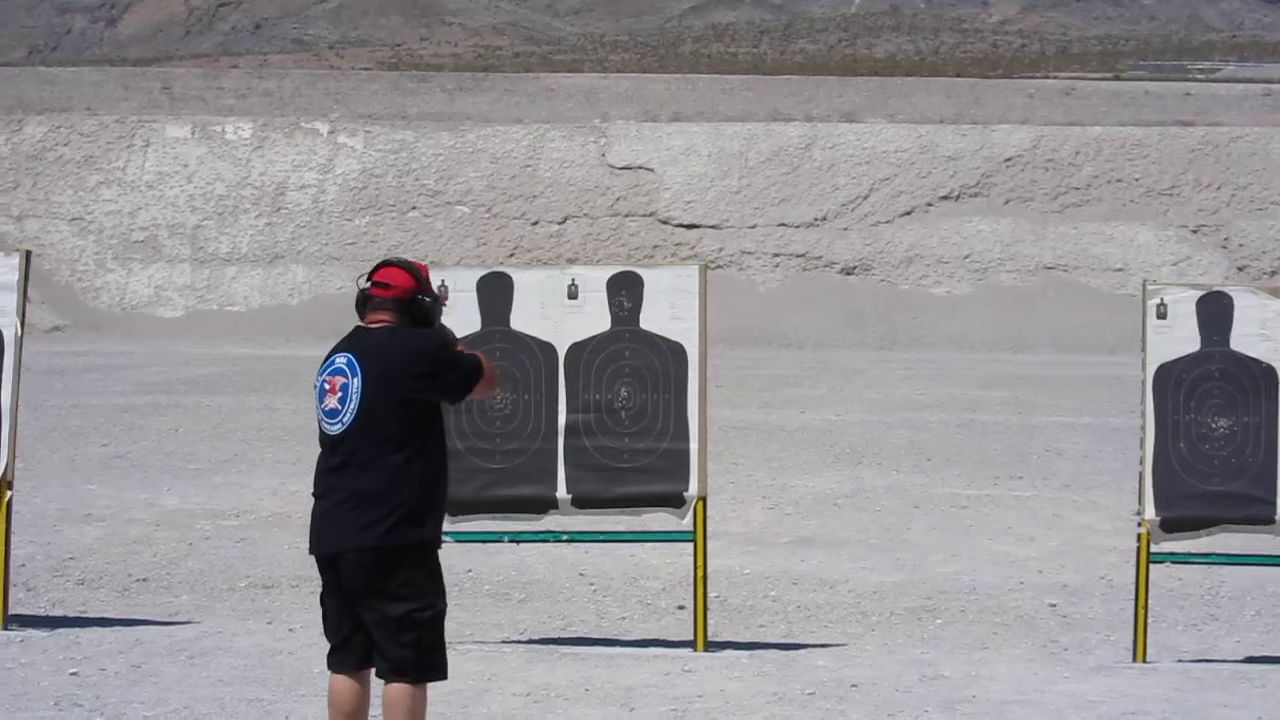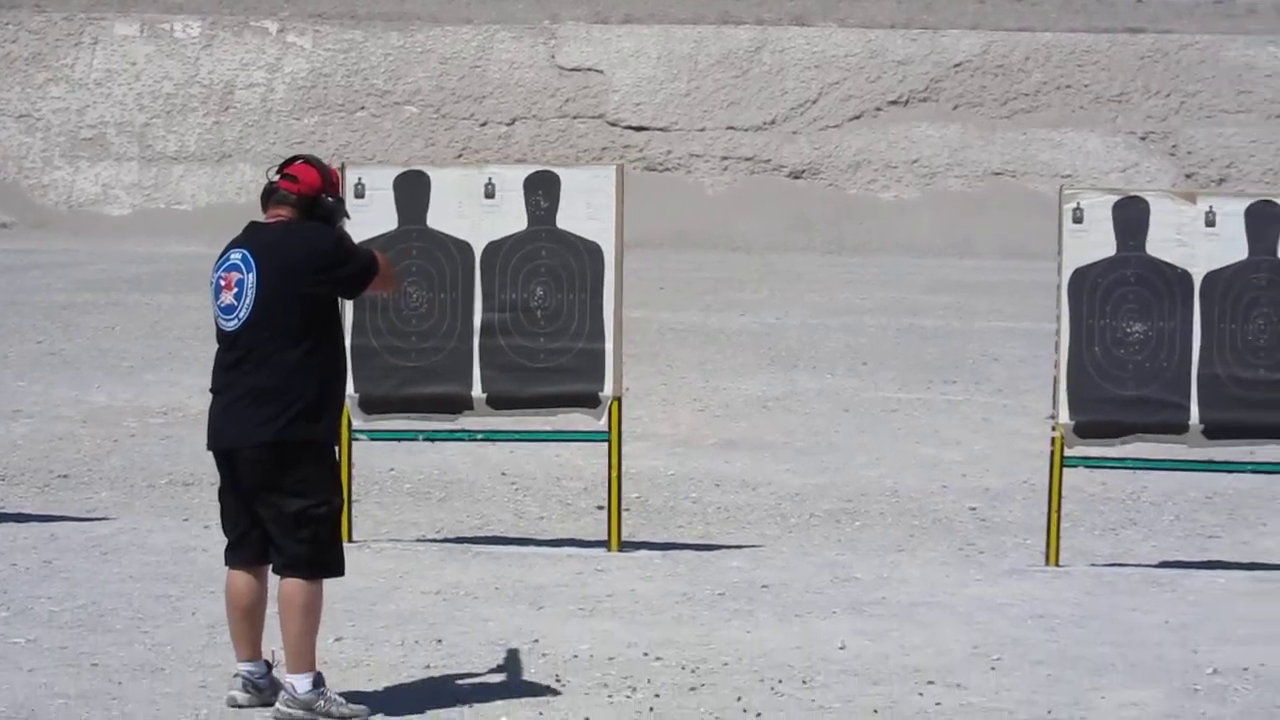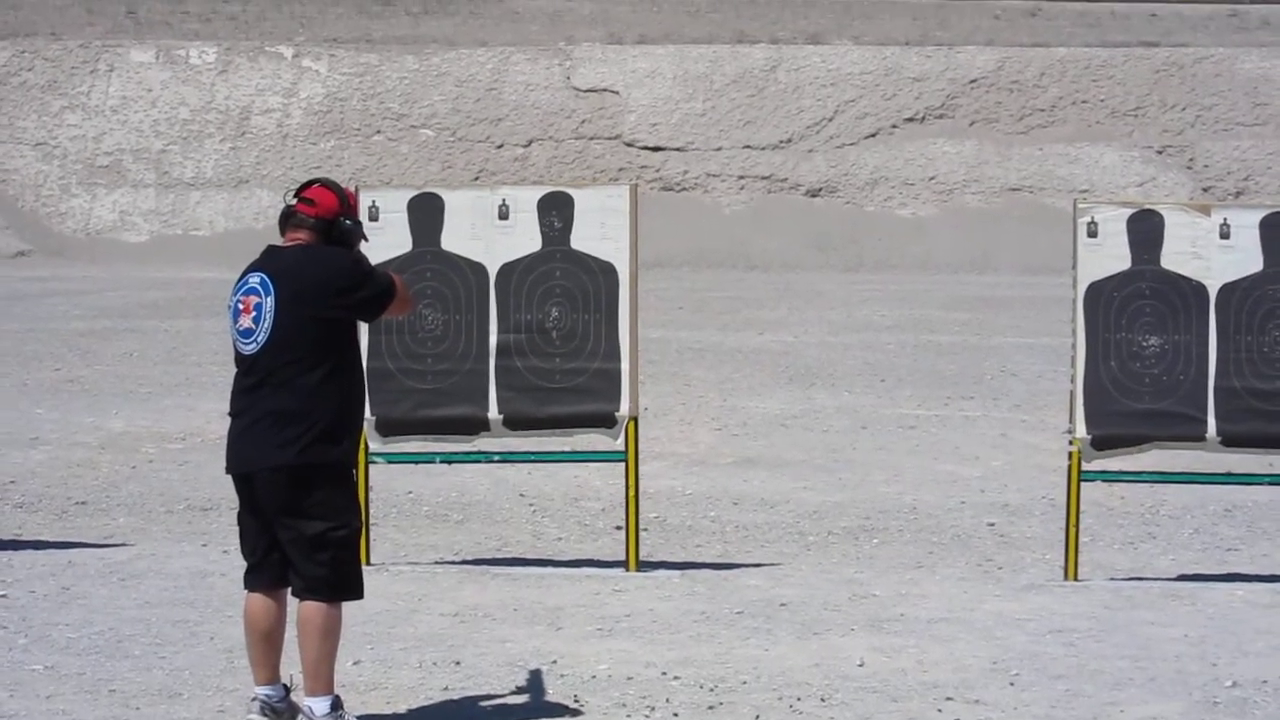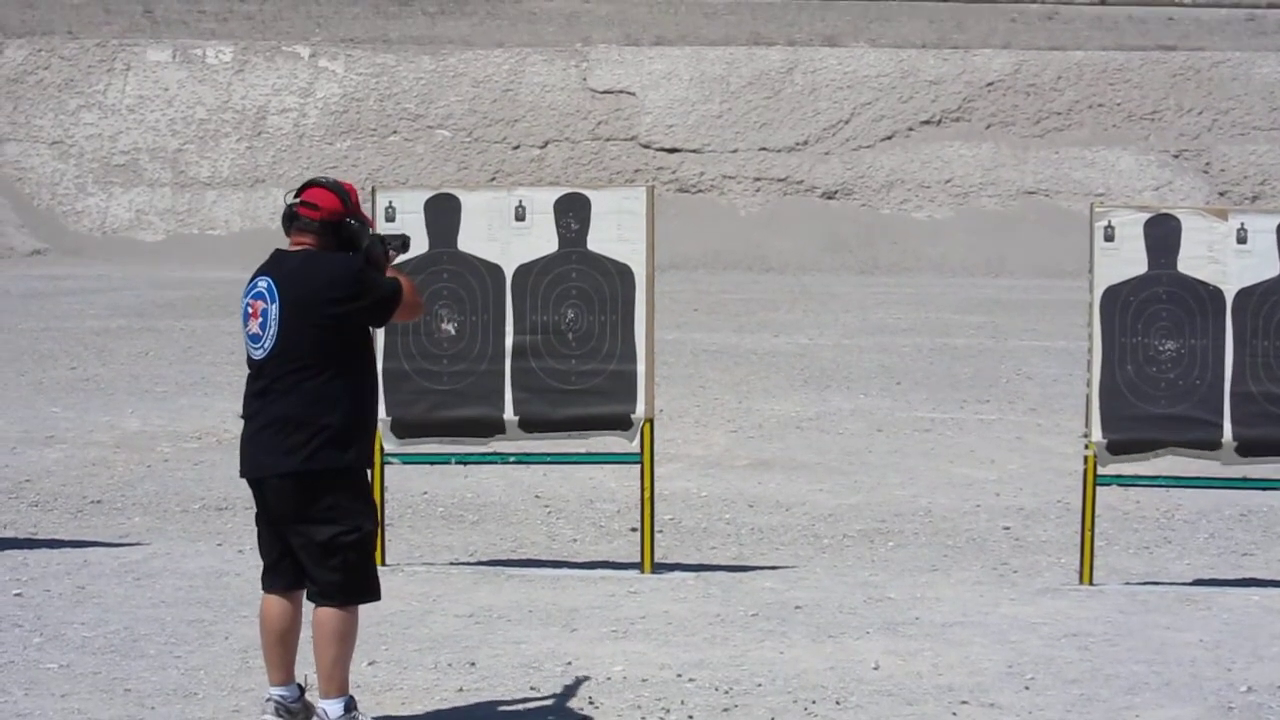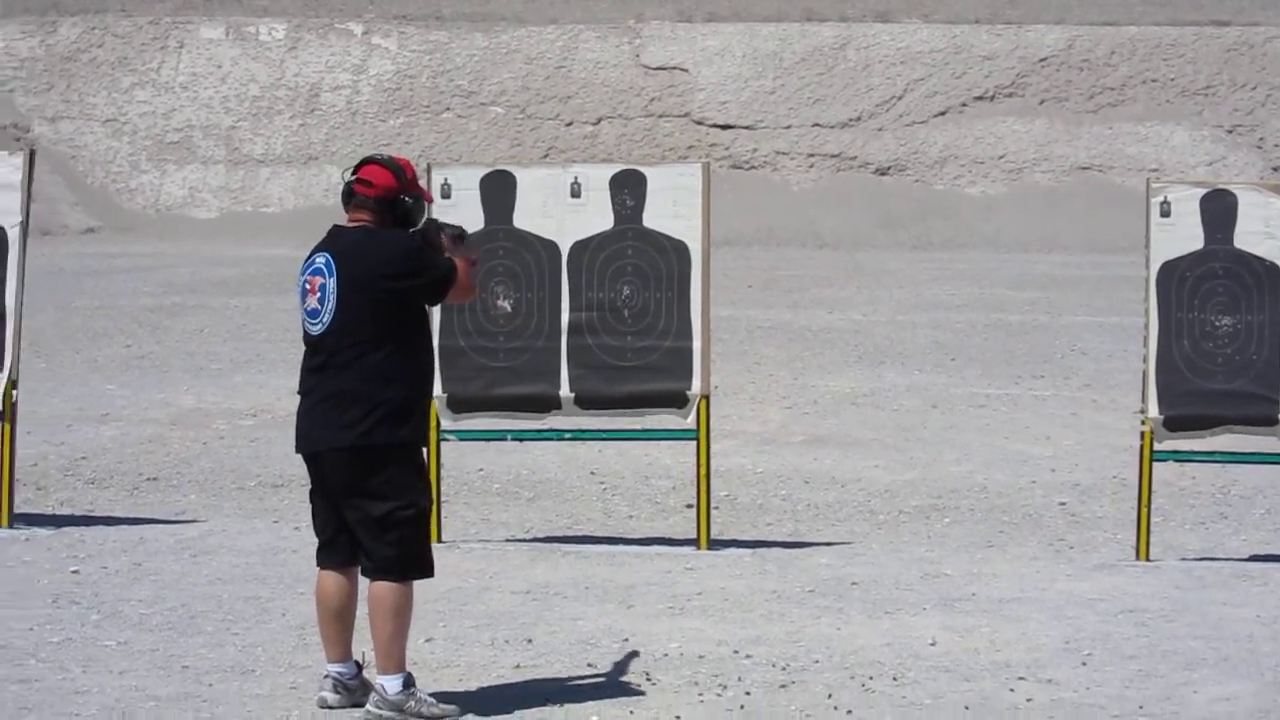
dt=1s
person 1, frame 1
left shoulder: (338, 355)
right shoulder: (418, 350)
right elbow: (487, 381)
right wrist: (447, 342)
left hip: (333, 537)
right hip: (392, 540)
left knee: (348, 661)
right knee: (407, 667)
person 1, frame 2
left shoulder: (234, 251)
right shoulder: (314, 244)
right elbow: (384, 279)
right wrist: (342, 241)
left hip: (231, 430)
right hip: (289, 434)
left knee: (246, 556)
right knee: (302, 560)
person 1, frame 3
left shoulder: (253, 274)
right shoulder: (331, 268)
right elbow: (400, 301)
right wrist: (361, 265)
left hip: (250, 453)
right hip: (306, 457)
left knee: (265, 579)
right knee: (321, 584)
person 1, frame 4
left shoulder: (264, 276)
right shoulder: (336, 274)
right elbow: (410, 305)
left wrist: (368, 269)
right wrist: (381, 266)
left hip: (266, 457)
right hip: (319, 461)
left knee: (282, 581)
right knee: (337, 588)
person 1, frame 5
left shoulder: (323, 252)
right shoulder: (394, 250)
right elbow: (462, 287)
left wrist: (430, 253)
right wrist: (444, 250)
left hip: (322, 431)
right hip: (374, 435)
left knee: (337, 557)
right knee: (392, 562)
